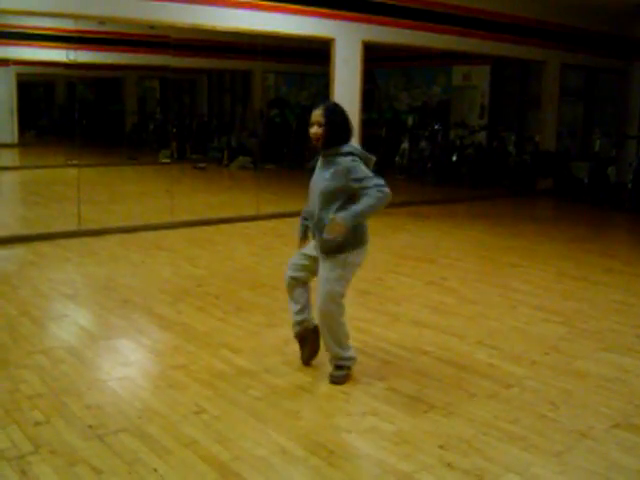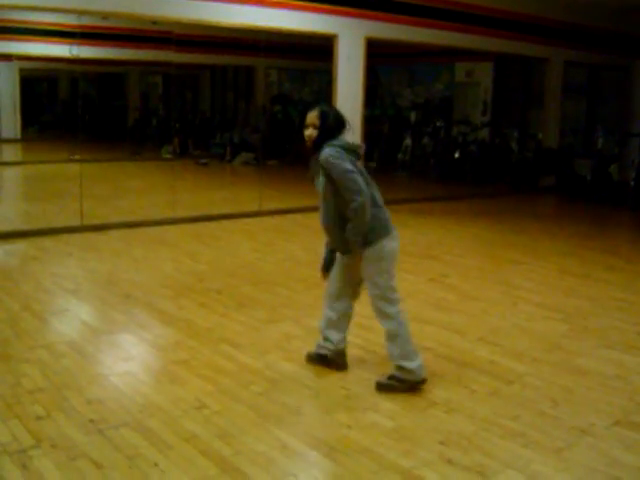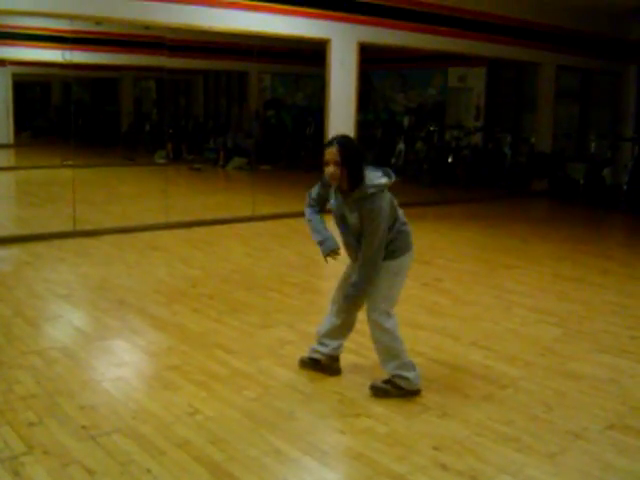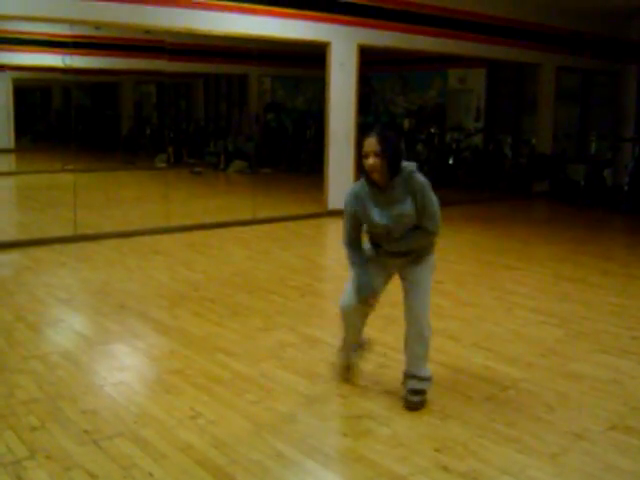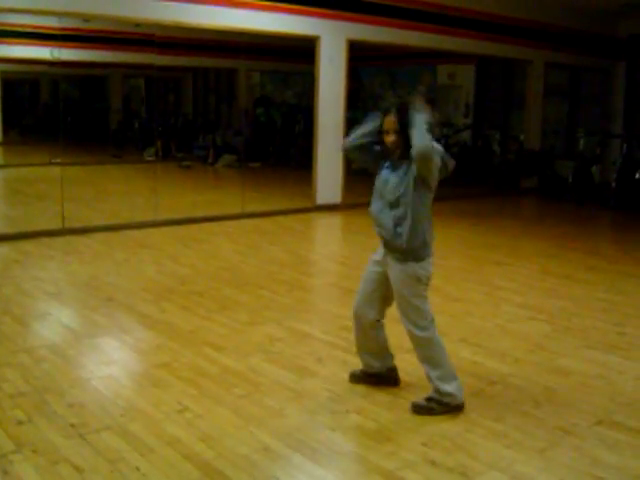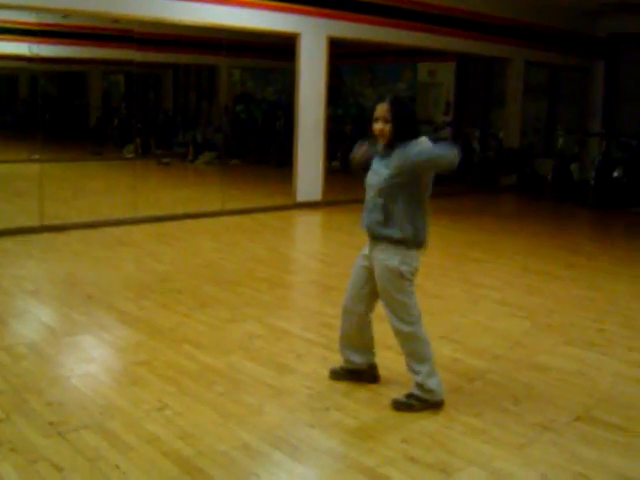
dt=0.5s
person 1, frame 1
left shoulder: (349, 162)
right shoulder: (325, 156)
left elbow: (380, 192)
left wrist: (348, 218)
right wrist: (305, 224)
left hip: (344, 247)
right hip: (320, 241)
left knee: (327, 306)
right knee: (295, 272)
left ankle: (342, 360)
right ankle: (307, 330)
person 1, frame 2
left shoulder: (333, 157)
right shoulder: (322, 158)
left elbow: (361, 201)
left wrist: (355, 242)
right wrist: (330, 253)
left hip: (373, 242)
right hip: (351, 244)
left knee: (385, 303)
right knee: (336, 294)
left ankle: (409, 371)
right ankle: (332, 350)
person 1, frame 3
left shoulder: (374, 199)
right shoulder: (332, 182)
left elbow: (372, 249)
right elbow: (311, 206)
left wrist: (358, 286)
right wrist: (323, 238)
left hip: (391, 253)
right hip: (362, 251)
left knee: (378, 314)
right knee: (342, 300)
left ankle: (405, 379)
right ankle: (325, 354)
person 1, frame 4
left shoulder: (416, 184)
right shoulder: (357, 194)
left elbow: (430, 231)
right elbow: (351, 242)
left wrist: (395, 248)
right wrist: (362, 280)
left hip: (417, 255)
right hip: (379, 255)
left knee: (417, 317)
right knee: (351, 303)
left ankle: (417, 381)
right ankle: (350, 352)
person 1, frame 5
left shoulder: (424, 163)
right shoulder: (385, 159)
left elbow: (426, 149)
right elbow: (350, 146)
left wrist: (420, 116)
right wrist: (377, 120)
left hip: (410, 258)
right hip: (385, 251)
left knee: (419, 327)
right knee: (364, 313)
left ankle: (448, 394)
right ankle: (379, 368)
person 1, frame 6
left shoulder: (412, 153)
right shoulder: (381, 153)
left elbow: (449, 157)
left wrist: (405, 162)
right wrist: (364, 156)
left hip: (396, 251)
right hip: (373, 245)
left knee: (405, 321)
right knee: (353, 307)
left ankle: (428, 390)
right ankle: (359, 364)
